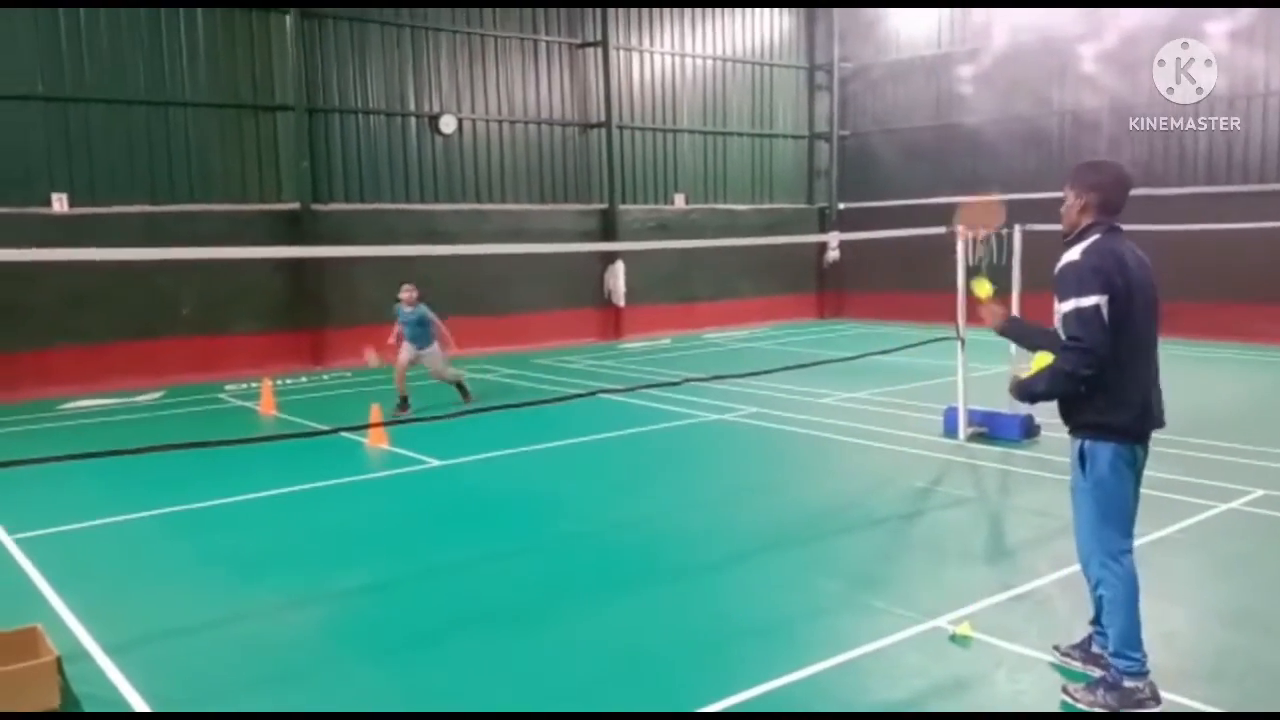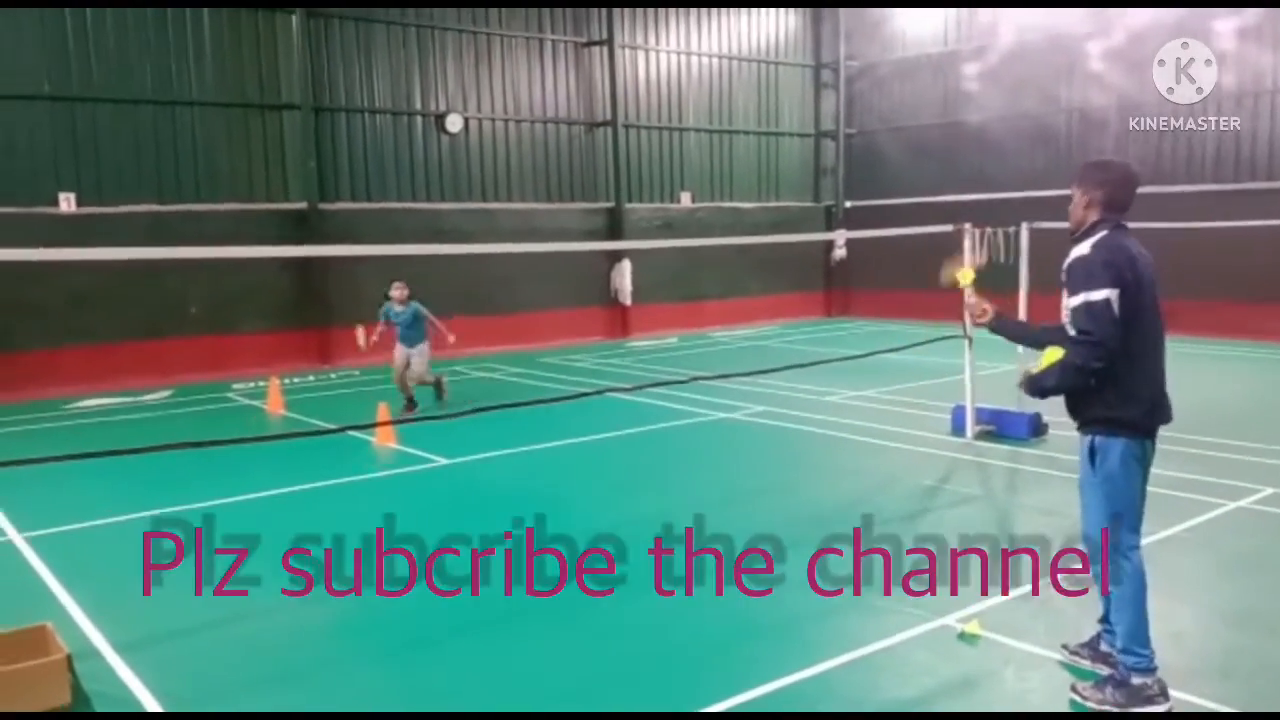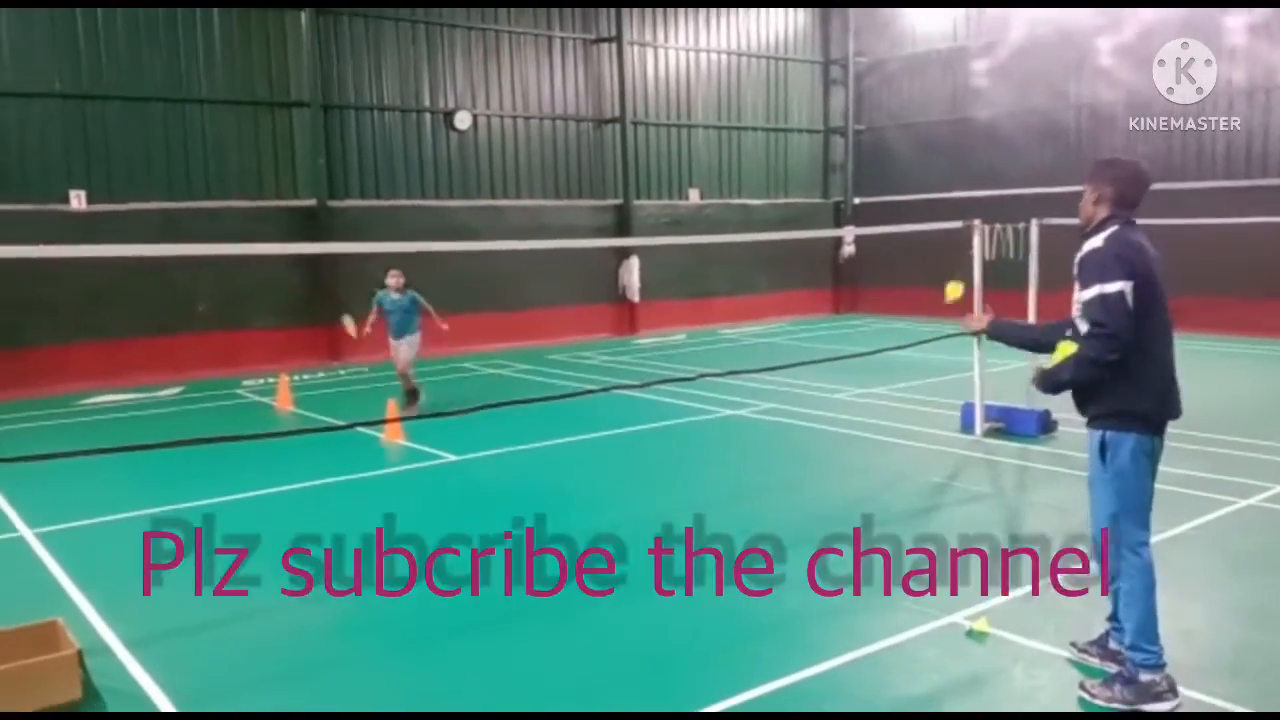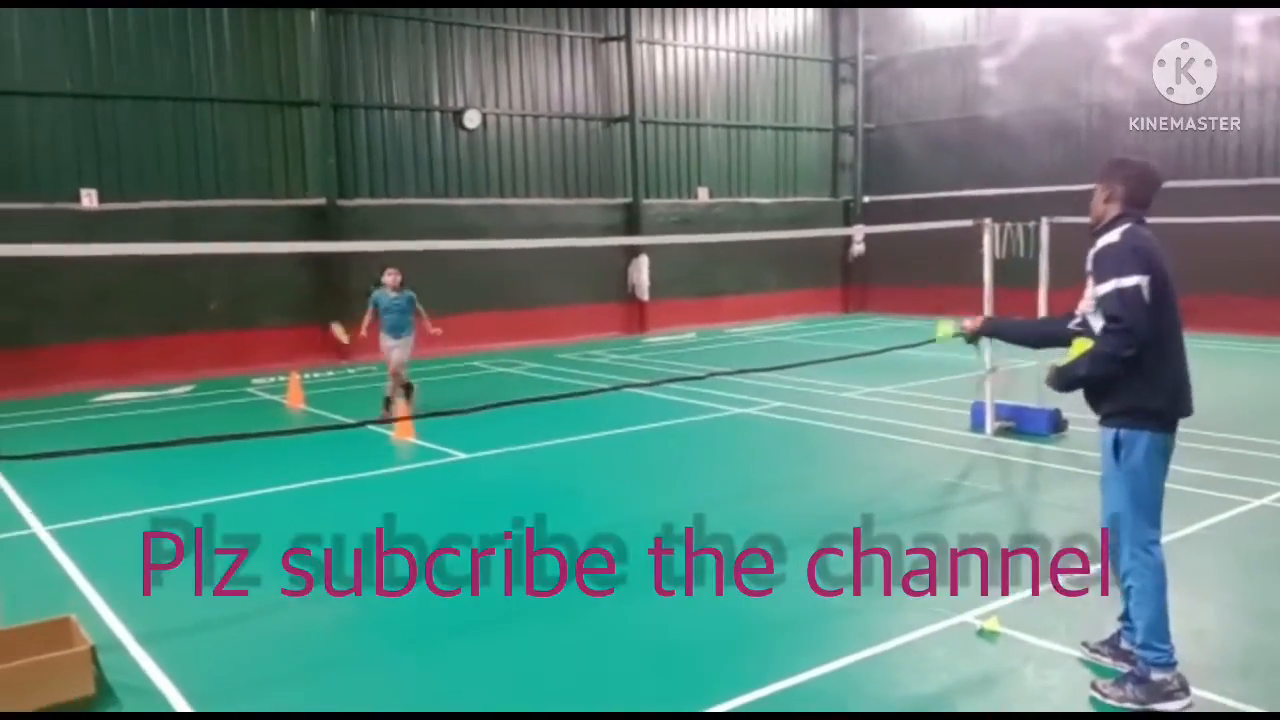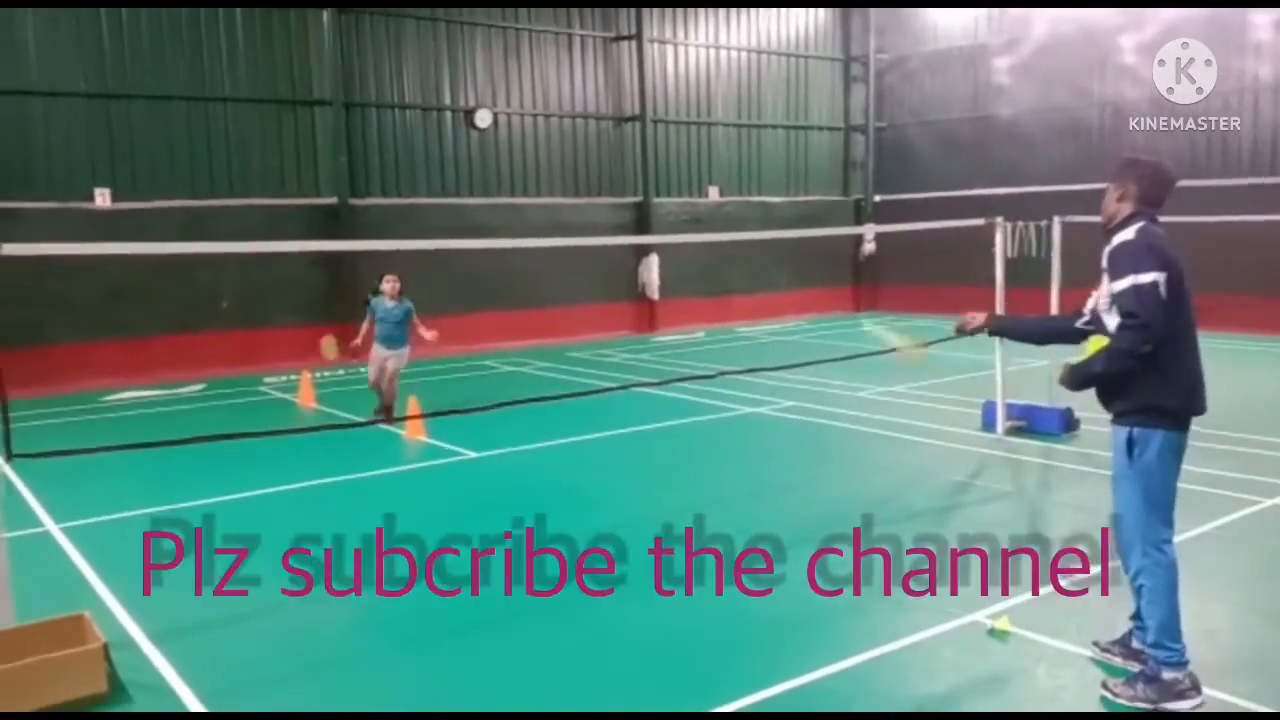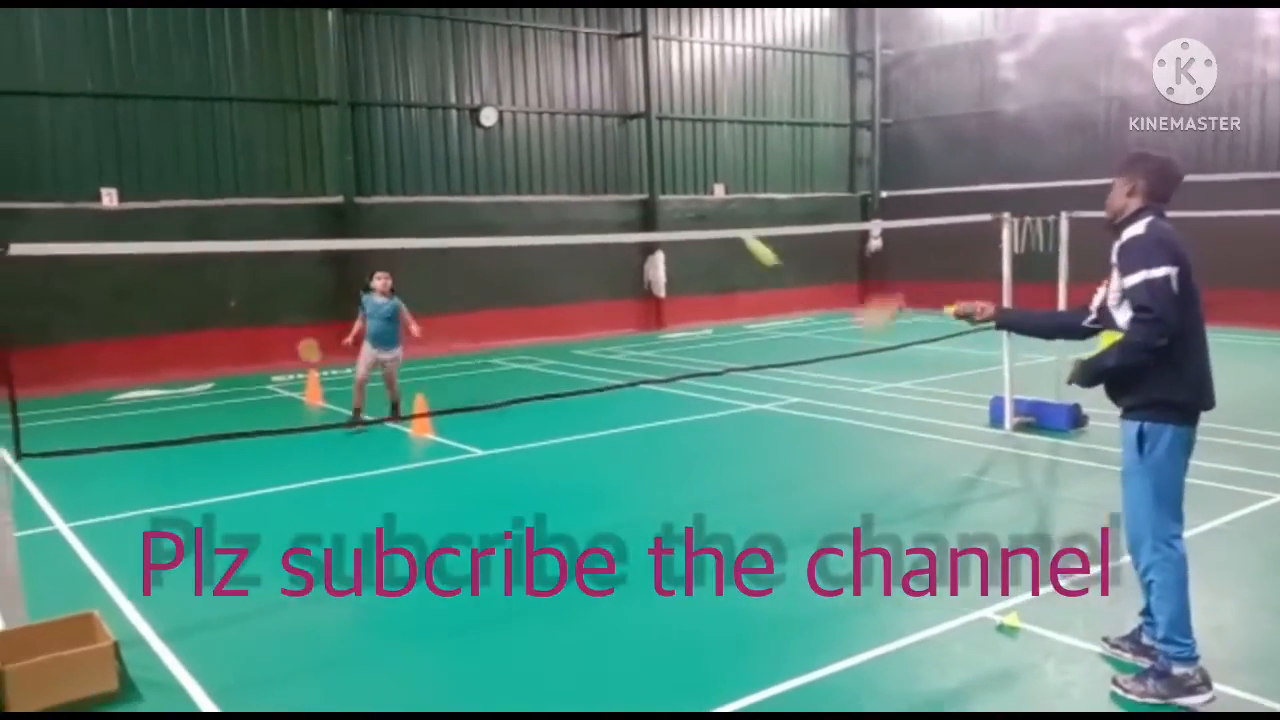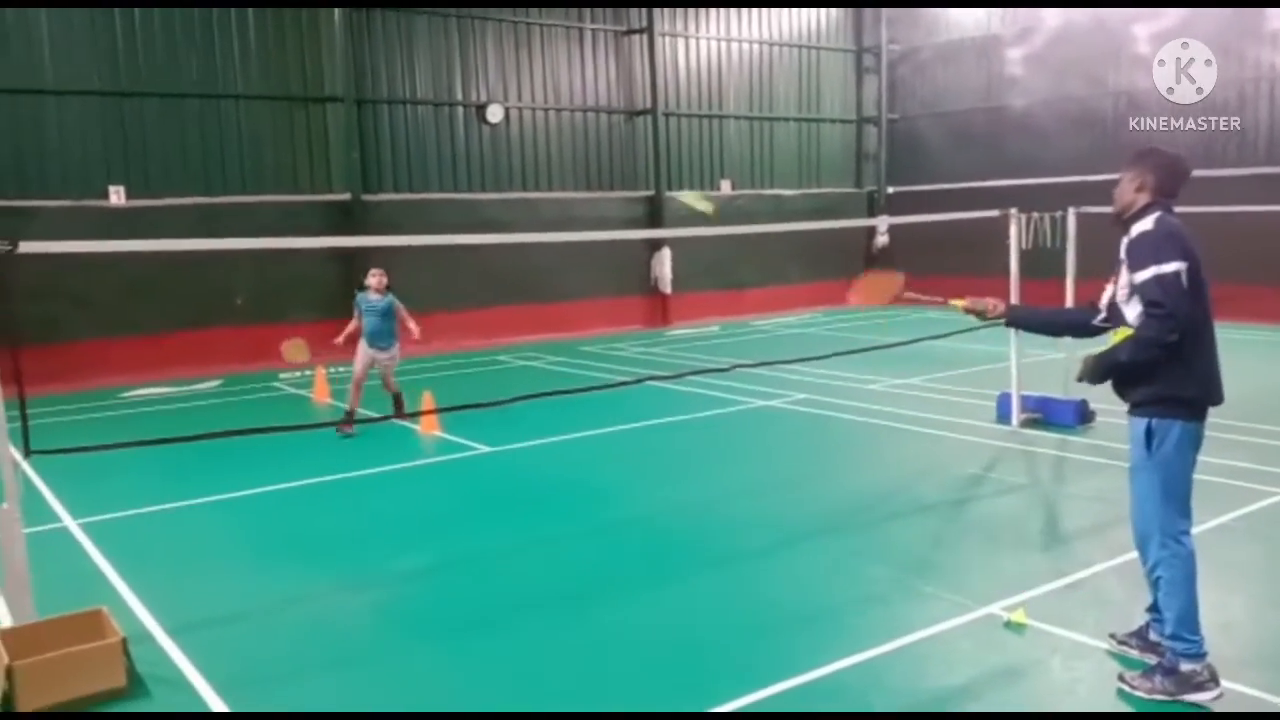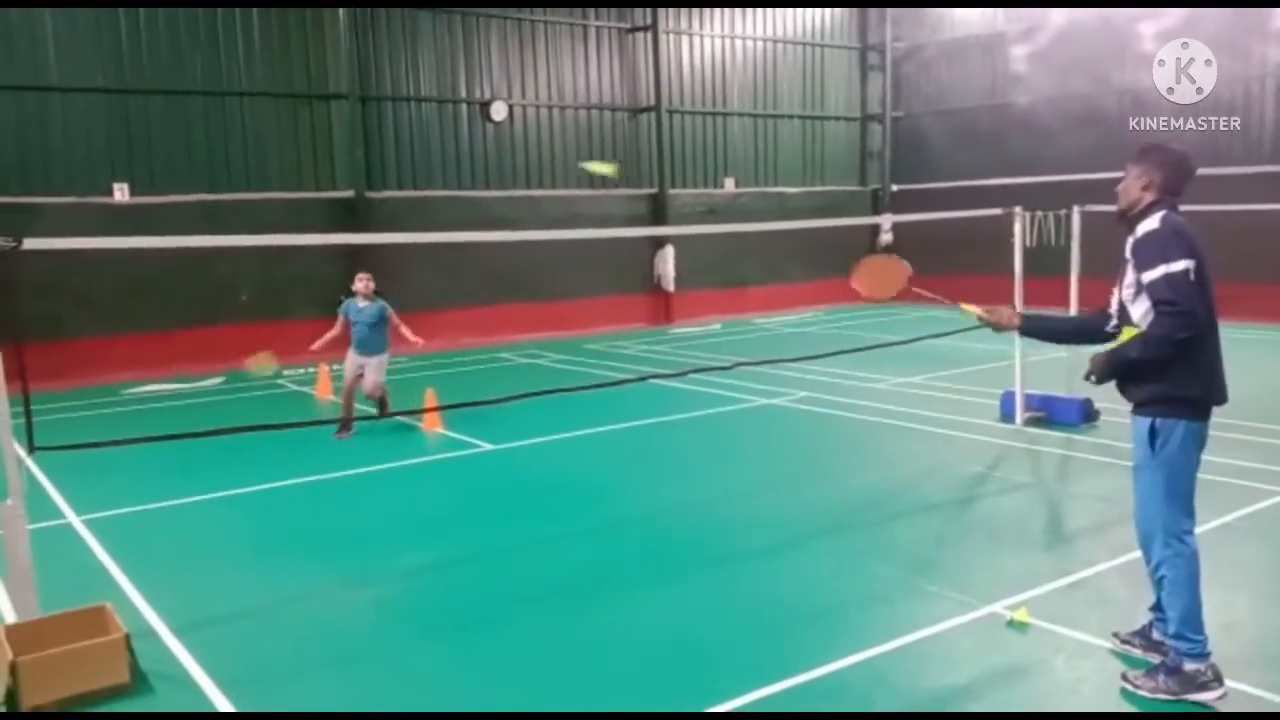
dt=0.1s
person 1, frame 1
left shoulder: (1083, 262)
right shoulder: (1129, 257)
left elbow: (1082, 357)
left wrist: (1029, 386)
right wrist: (1013, 326)
left hip: (1103, 426)
right hip: (1131, 419)
left knee: (1104, 547)
right knee: (1106, 542)
left ankle: (1130, 680)
right ankle: (1105, 642)
person 1, frame 2
left shoulder: (1092, 257)
right shoulder: (1125, 253)
left elbow: (1091, 351)
right elbow: (1073, 335)
left wrist: (1040, 382)
right wrist: (998, 320)
left hip: (1113, 422)
right hip: (1132, 416)
left knee: (1112, 544)
right knee: (1110, 539)
left ankle: (1138, 678)
right ankle: (1114, 639)
person 1, frame 3
left shoulder: (1104, 251)
right shoulder: (1131, 249)
left elbow: (1105, 343)
right elbow: (1073, 333)
left wrist: (1052, 378)
right wrist: (995, 327)
left hip: (1122, 417)
right hip: (1139, 411)
left knee: (1120, 540)
right knee: (1120, 535)
left ankle: (1147, 674)
right ankle: (1123, 637)
person 1, frame 4
left shoulder: (1118, 247)
right shoulder: (1133, 249)
left elbow: (1124, 337)
right elbow: (1072, 328)
left wrist: (1068, 376)
right wrist: (991, 326)
left hip: (1136, 415)
right hip: (1144, 411)
left knee: (1134, 540)
right knee: (1129, 534)
left ankle: (1158, 673)
right ankle: (1136, 636)
person 1, frame 5
left shoulder: (1133, 245)
right shoulder: (1141, 247)
left elbow: (1141, 334)
right elbow: (1079, 325)
left wrist: (1082, 374)
right wrist: (994, 323)
left hip: (1148, 413)
right hip: (1154, 410)
left knee: (1144, 538)
right knee: (1139, 532)
left ankle: (1169, 672)
right ankle: (1146, 636)
person 1, frame 6
left shoulder: (1143, 240)
right shoulder: (1143, 244)
left elbow: (1155, 328)
right elbow: (1085, 320)
left wrist: (1095, 368)
right wrist: (999, 315)
left hip: (1158, 409)
right hip: (1158, 406)
left knee: (1153, 533)
right knee: (1147, 529)
left ankle: (1179, 668)
right ankle: (1156, 632)
person 1, frame 7
left shoulder: (1152, 235)
right shoulder: (1150, 240)
left elbow: (1167, 324)
right elbow: (1094, 318)
left wrist: (1105, 364)
right wrist: (1009, 312)
left hip: (1166, 405)
right hip: (1165, 402)
left knee: (1161, 529)
right knee: (1156, 525)
left ankle: (1187, 664)
right ankle: (1164, 628)
person 1, frame 8
left shoulder: (1159, 234)
right shoulder: (1152, 238)
left elbow: (1178, 322)
right elbow: (1112, 323)
left wrist: (1115, 361)
right wrist: (1025, 322)
left hip: (1170, 405)
right hip: (1167, 402)
left knee: (1166, 529)
right knee: (1159, 525)
left ankle: (1192, 664)
right ankle: (1167, 627)
